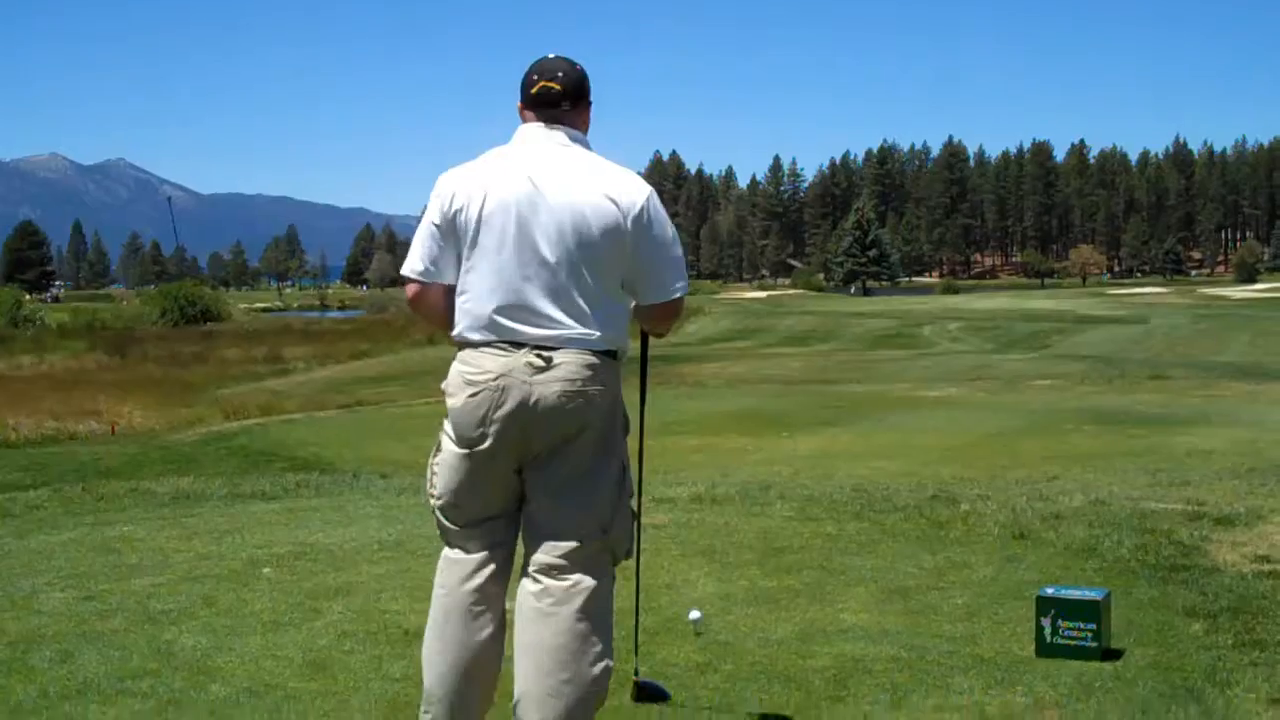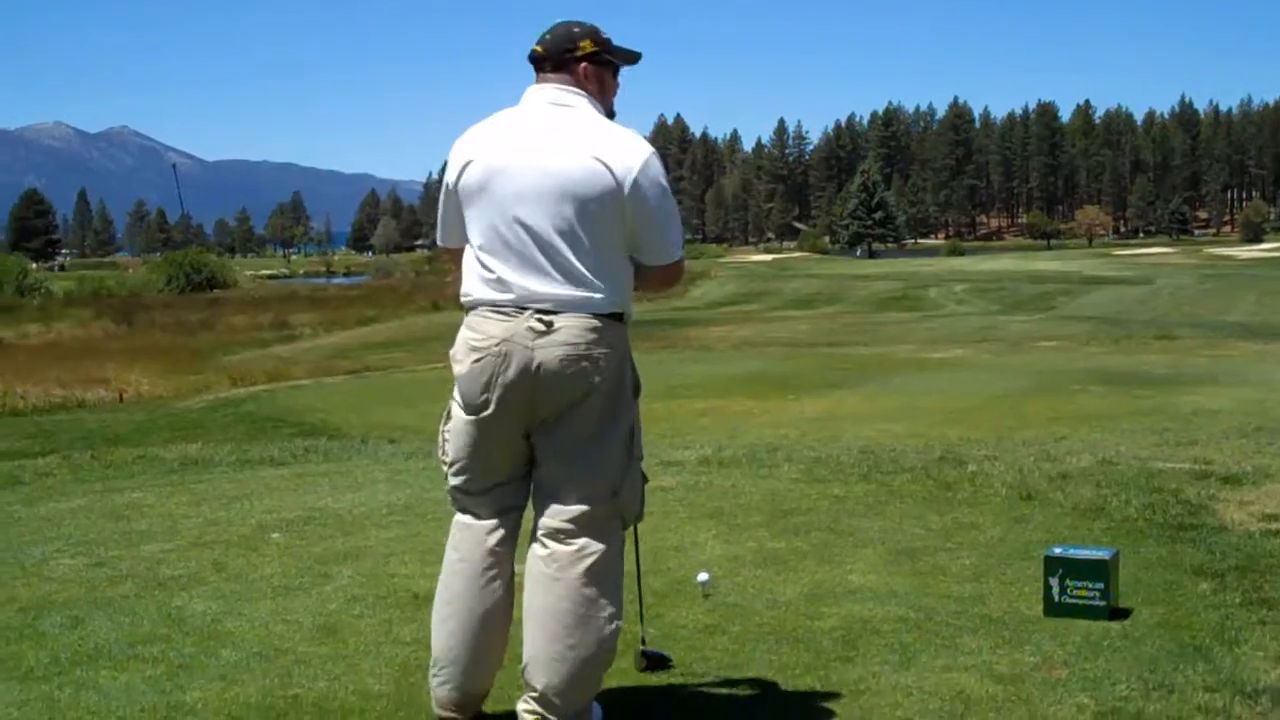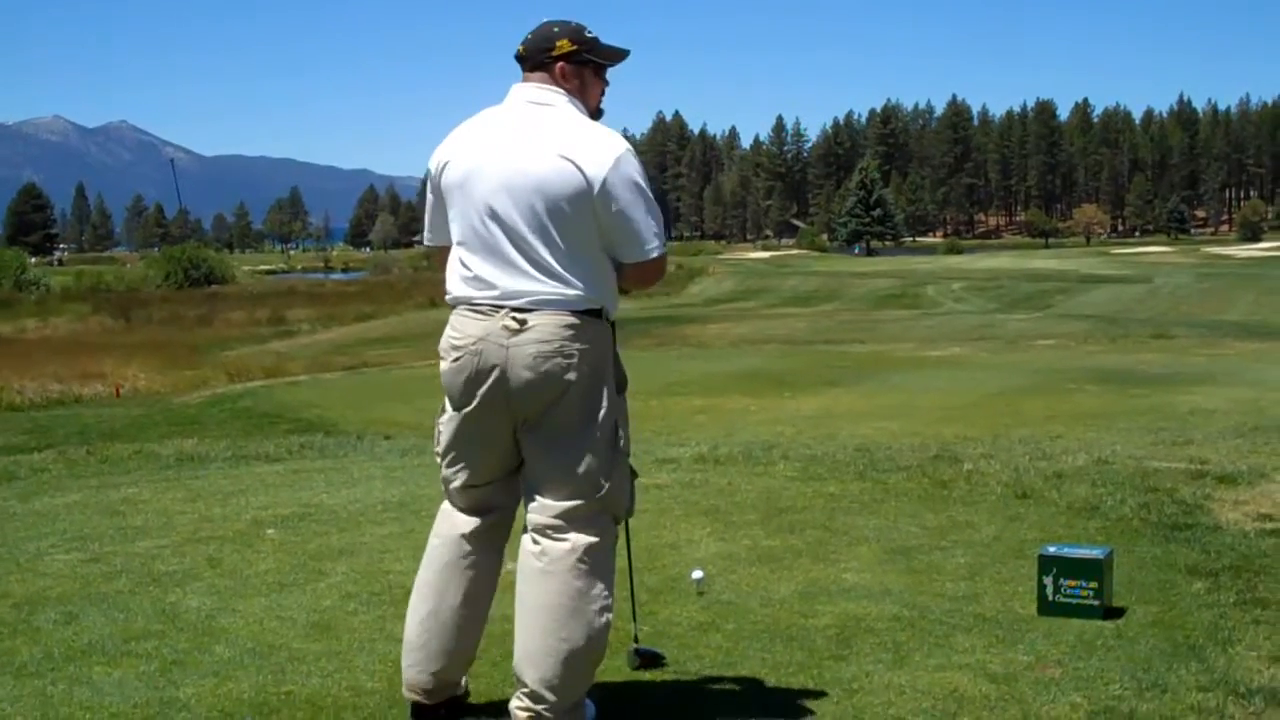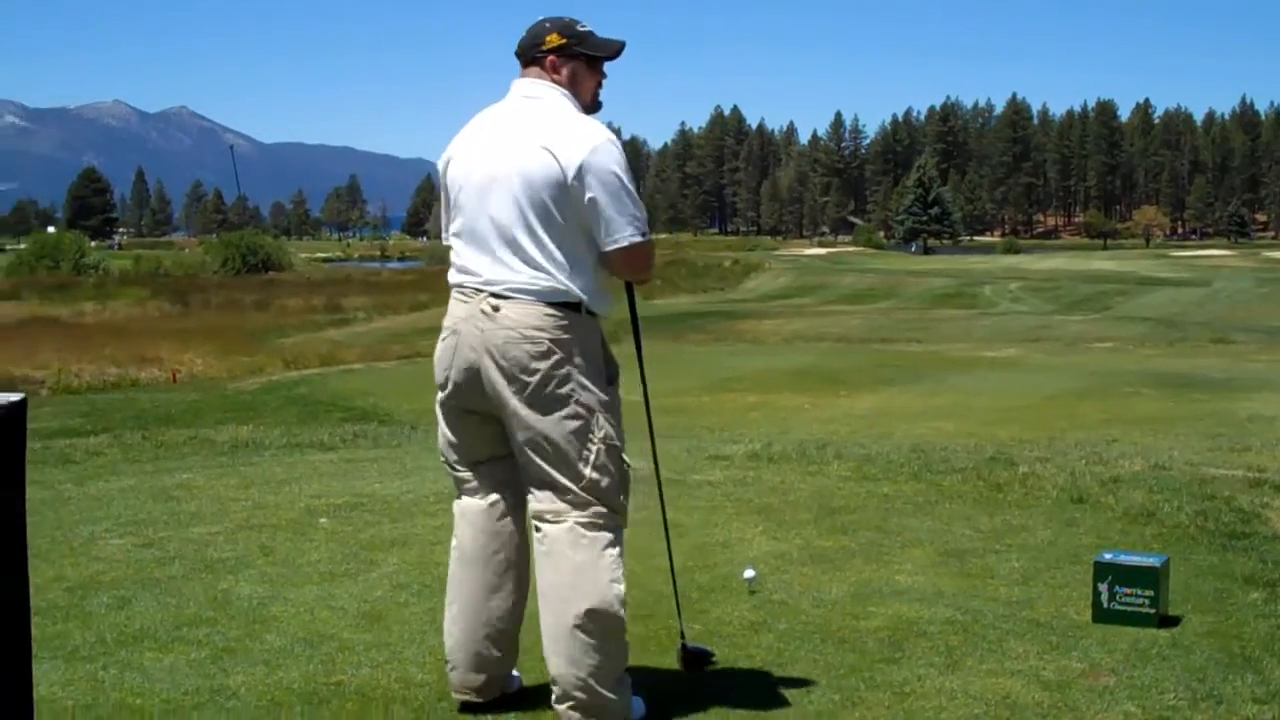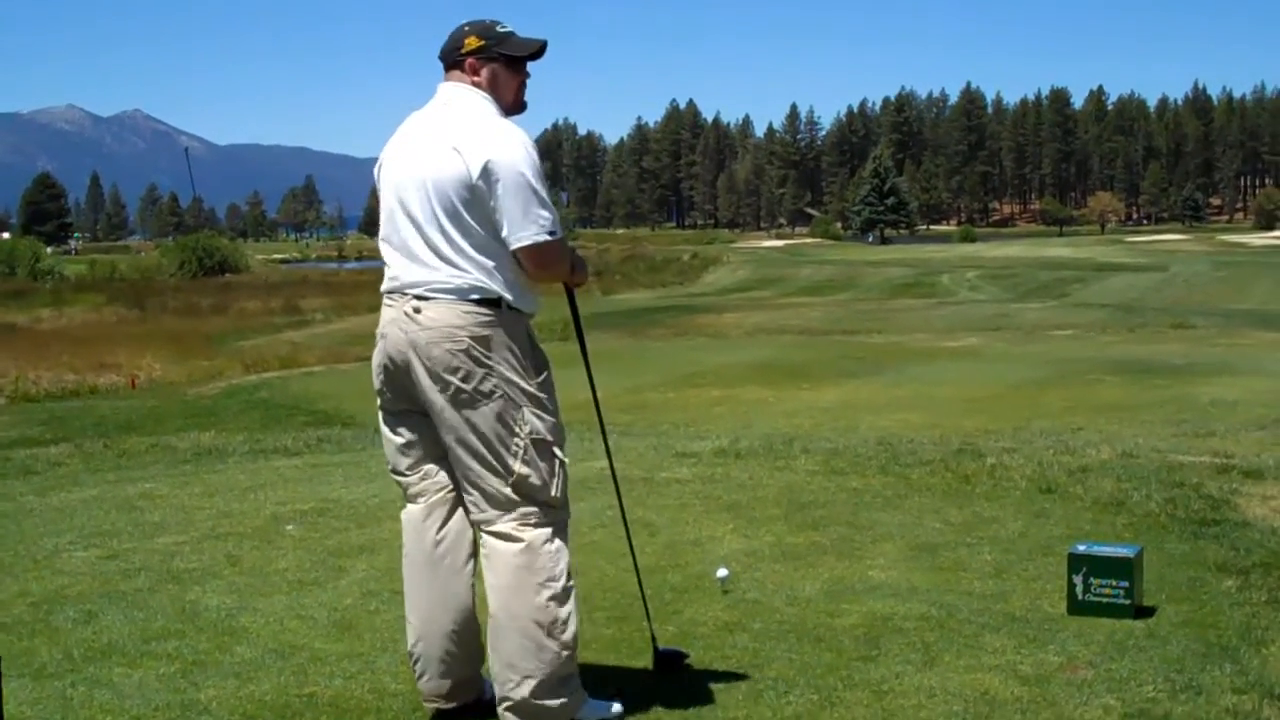
dt=0.5s
person 1, frame 1
left shoulder: (463, 181)
right shoulder: (627, 189)
left elbow: (423, 295)
right elbow: (664, 311)
left hip: (483, 379)
right hip: (580, 384)
left knee: (470, 555)
right knee: (568, 568)
person 1, frame 2
left shoulder: (472, 143)
right shoulder: (626, 152)
right elbow: (665, 271)
left hip: (489, 340)
right hip: (582, 347)
left knee: (480, 517)
right knee: (577, 527)
person 1, frame 3
left shoulder: (457, 143)
right shoulder: (601, 148)
right elbow: (647, 266)
left hip: (472, 337)
right hip: (562, 344)
left knee: (467, 510)
right knee: (569, 524)
person 1, frame 4
left shoulder: (467, 137)
right shoulder: (585, 138)
right elbow: (632, 257)
right wrist: (637, 268)
left hip: (465, 326)
right hip: (546, 336)
left knee: (483, 502)
right knee: (579, 511)
person 1, frame 5
left shoulder: (402, 138)
right shoulder: (499, 137)
right elbow: (537, 255)
right wrist: (575, 269)
left hip: (400, 326)
right hip: (474, 333)
left knee: (430, 502)
right knee: (519, 511)
